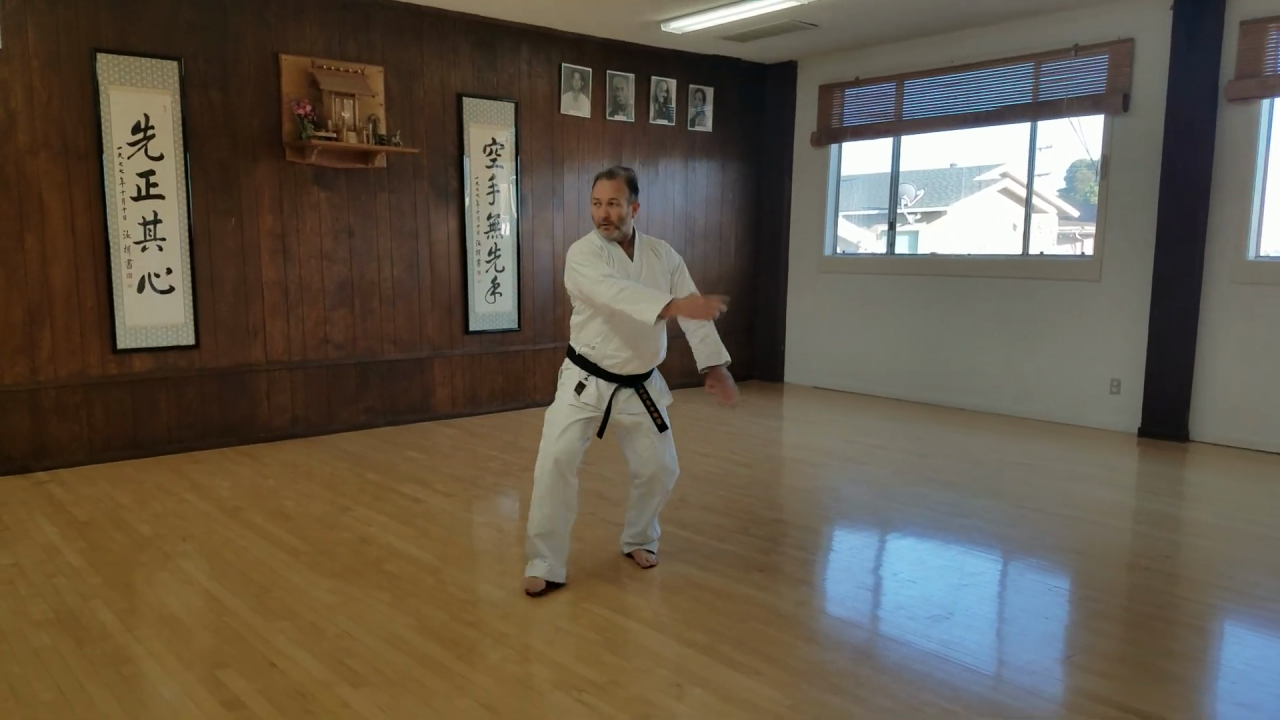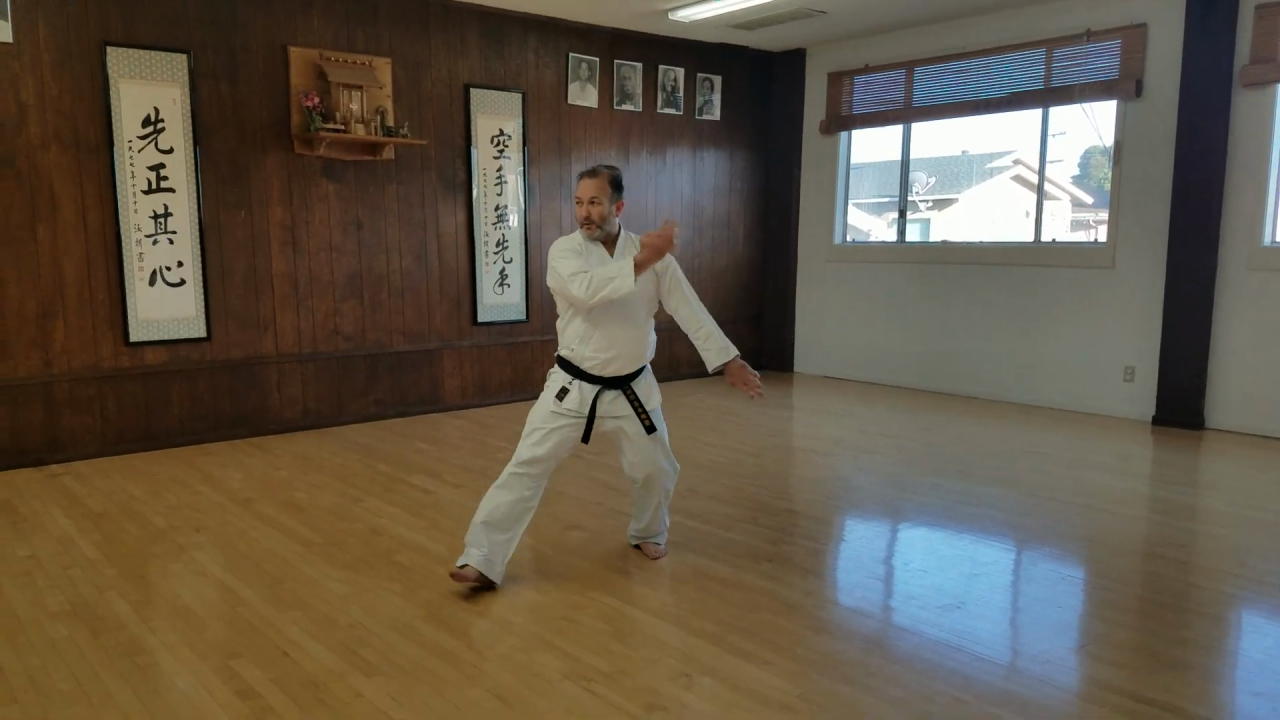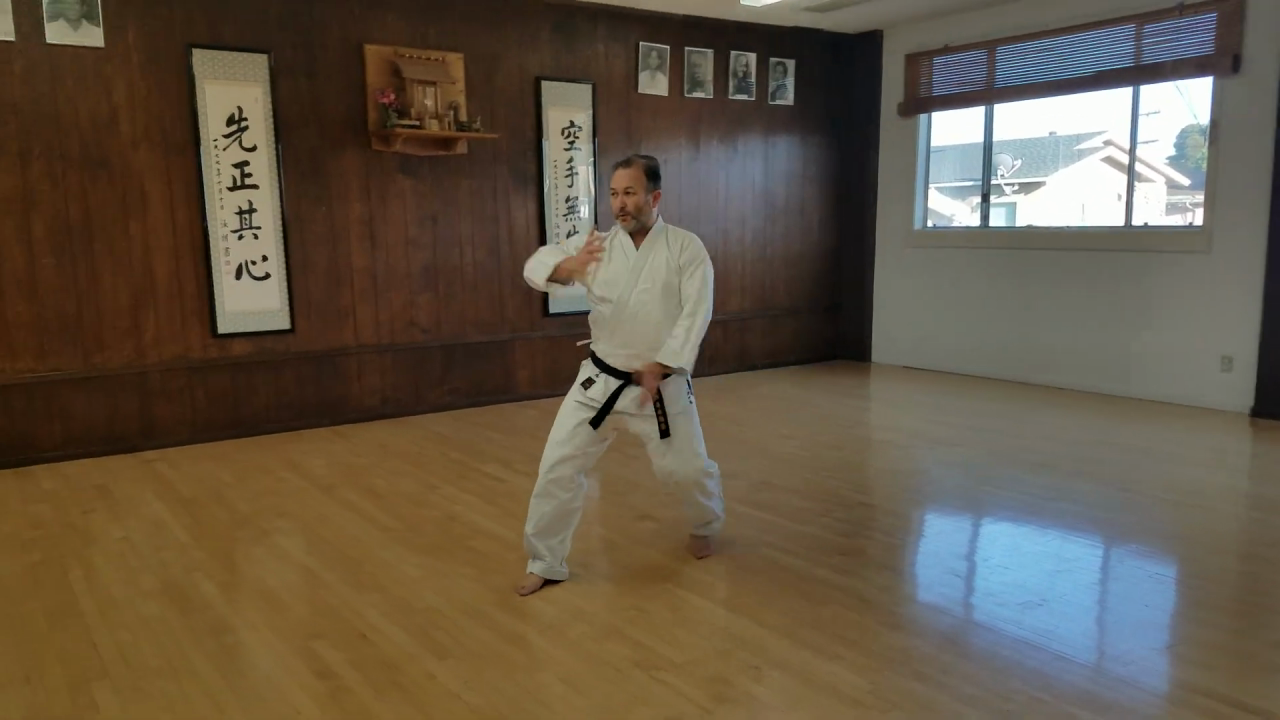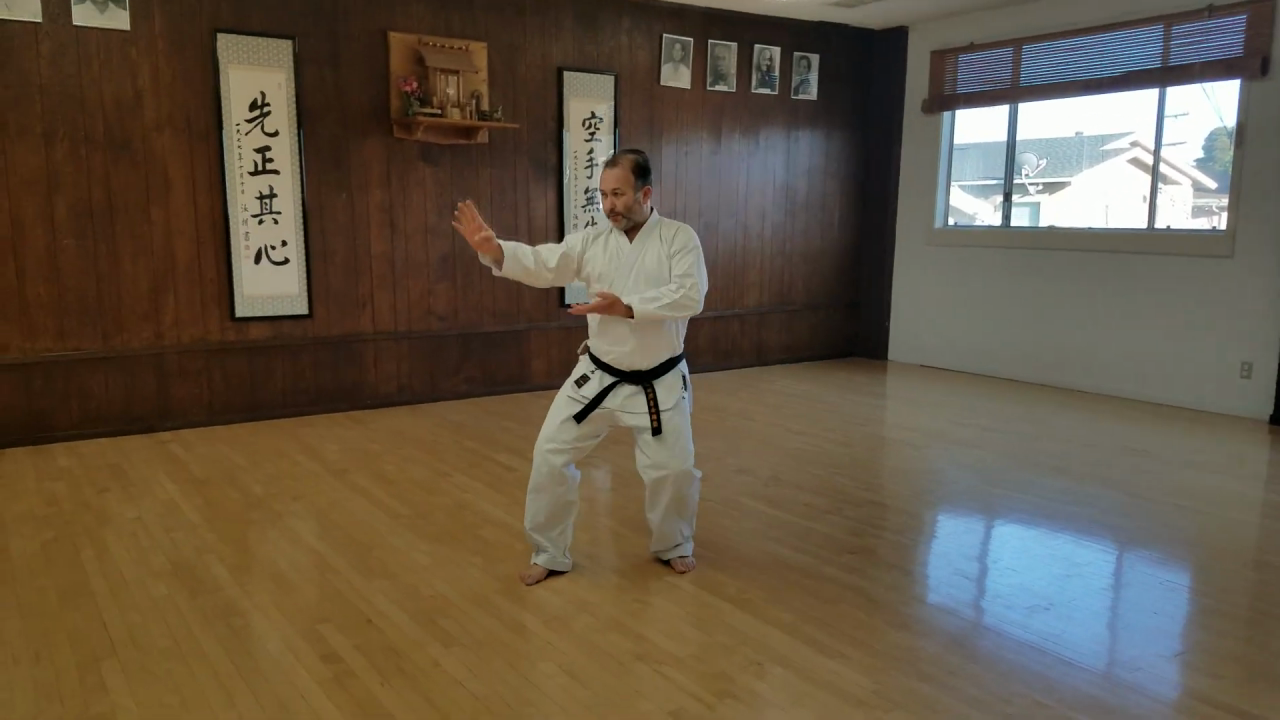
dt=0.2s
person 1, frame 1
left shoulder: (663, 255)
right shoulder: (583, 254)
left elbow: (695, 312)
right elbow: (614, 294)
left wrist: (715, 365)
right wrist: (674, 305)
left hip: (641, 385)
right hip: (587, 382)
left knee: (658, 469)
right knee: (555, 463)
left ankle: (639, 540)
right ankle: (545, 564)
person 1, frame 2
left shoulder: (651, 252)
right shoulder: (564, 251)
left elbow: (689, 309)
right elbow: (586, 289)
left wrist: (729, 360)
right wrist: (640, 264)
left hip: (630, 388)
right hip: (572, 386)
left knee: (655, 470)
right knee: (528, 465)
left ankle: (647, 532)
right ankle: (481, 560)
person 1, frame 3
left shoulder: (686, 246)
right shoulder: (597, 243)
left elbow: (695, 313)
right elbow: (538, 265)
left wrist: (662, 365)
right wrist: (565, 267)
left hip: (661, 382)
right hip: (601, 379)
left knee: (687, 467)
right knee: (560, 464)
left ankle: (703, 524)
right ankle: (544, 561)
person 1, frame 4
left shoulder: (679, 238)
right shoulder: (594, 241)
left elbow: (690, 297)
right elbow: (544, 264)
left wrist: (625, 308)
right wrist: (492, 248)
left hip: (658, 384)
right hip: (598, 375)
left knee: (672, 470)
right knee: (551, 455)
left ankle: (675, 545)
right ankle: (548, 553)
